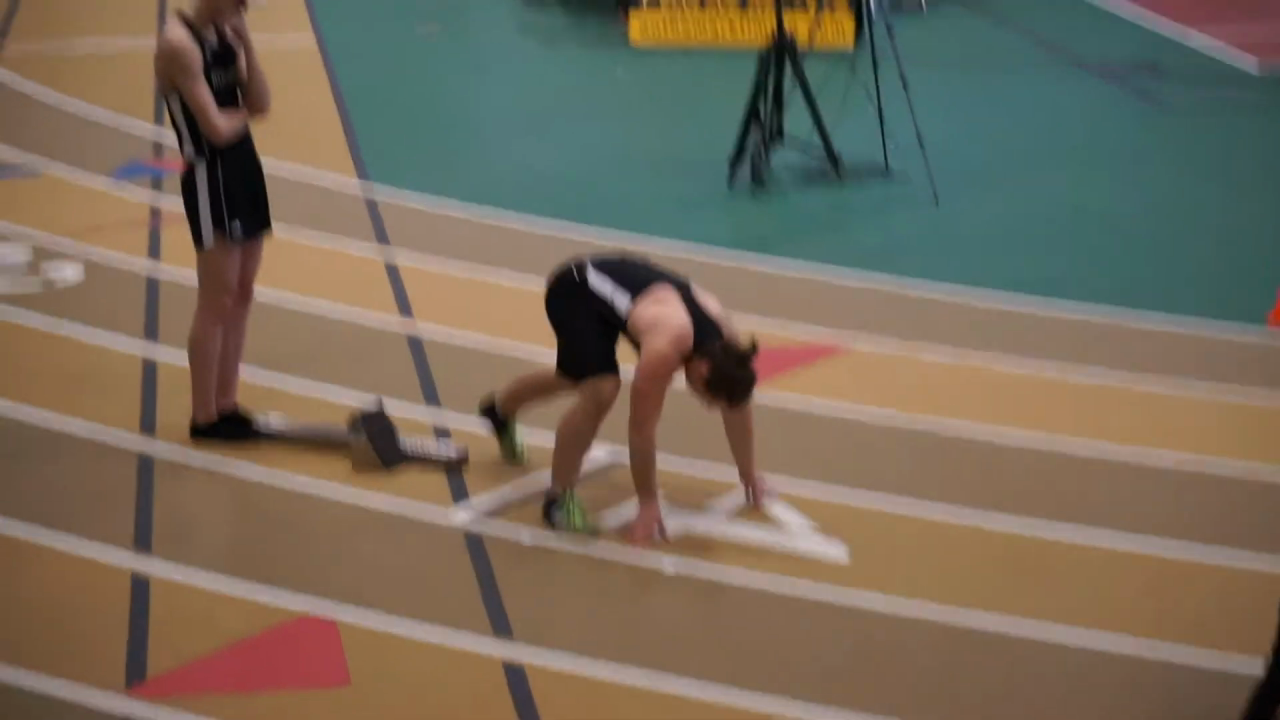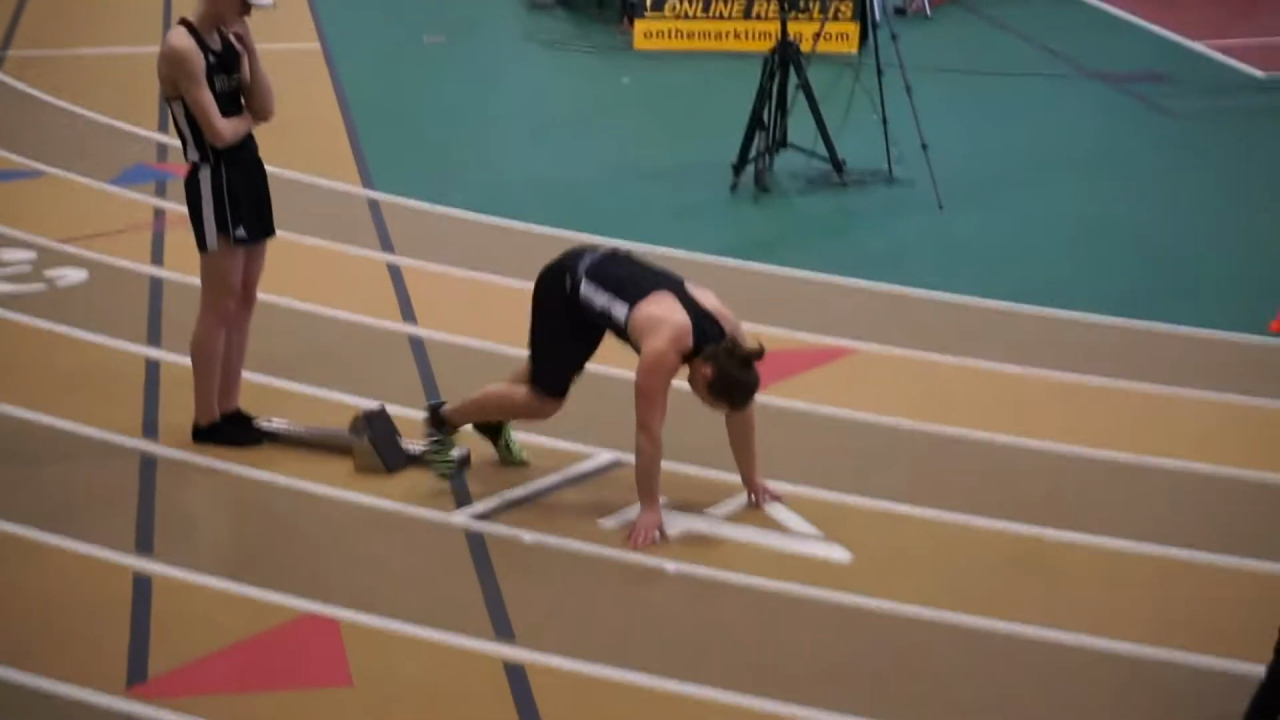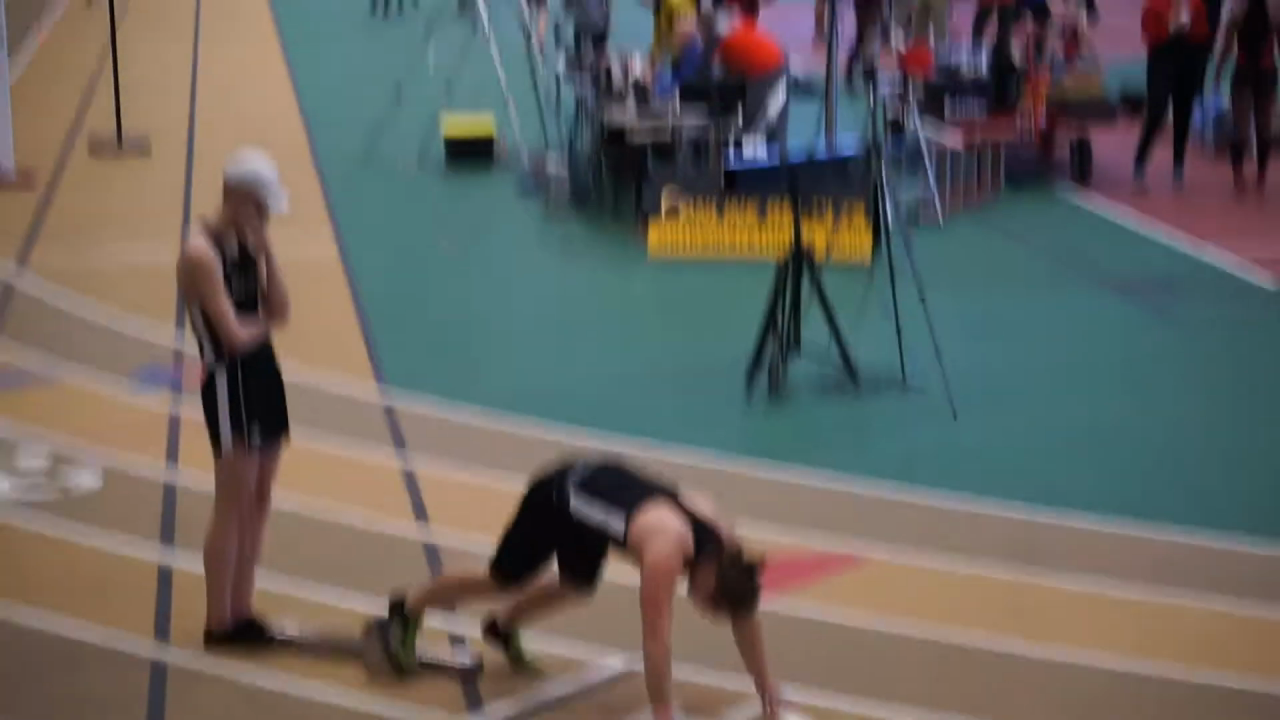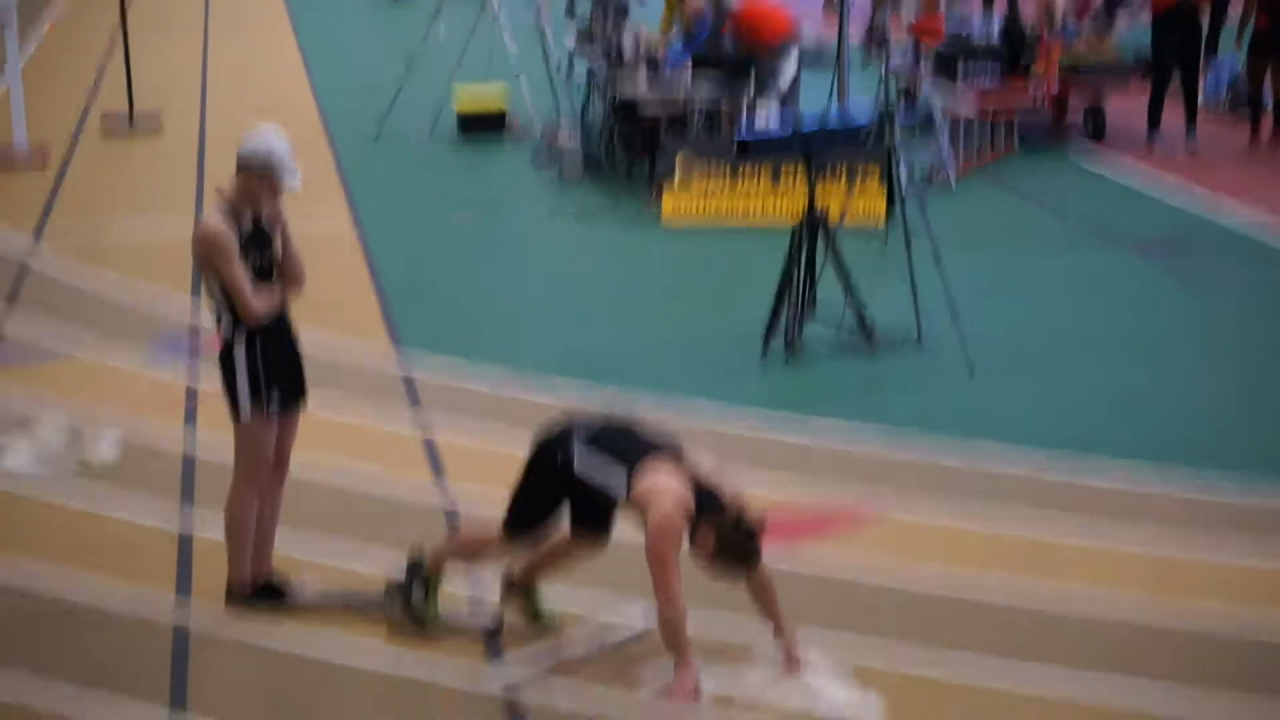
dt=0.3s
person 1, frame 1
left shoulder: (226, 36)
right shoulder: (179, 43)
left elbow: (260, 105)
right elbow: (217, 129)
left wrist: (247, 47)
right wrist: (244, 114)
left hip: (244, 168)
right hip: (211, 179)
left knee: (241, 297)
right knee: (217, 303)
left ankle: (226, 405)
right ankle: (204, 417)
person 1, frame 2
left shoulder: (230, 41)
right shoulder: (181, 48)
left elbow: (265, 109)
right elbow: (218, 133)
left wrist: (251, 55)
right wrist: (247, 121)
left hip: (248, 178)
right hip: (215, 187)
left knee: (243, 303)
right knee: (219, 308)
left ankle: (228, 409)
right ankle: (207, 419)
person 1, frame 3
left shoulder: (248, 246)
right shoulder: (200, 253)
left elbow: (279, 313)
right elbow: (235, 337)
left wrist: (268, 256)
right wrist: (263, 322)
left hip: (264, 375)
right hip: (232, 384)
left knee: (258, 502)
right knee: (233, 508)
left ankle: (241, 610)
right ankle: (219, 622)
person 1, frame 4
left shoulder: (262, 218)
right shoulder: (216, 229)
left elbow: (294, 283)
right elbow: (252, 307)
left wrist: (283, 230)
right wrist: (279, 290)
left hip: (280, 345)
right hip: (248, 353)
left knee: (277, 468)
right knee: (252, 473)
left ankle: (261, 572)
right ankle: (240, 582)
person 2, frame 1
left shoulder: (724, 337)
right shoulder: (666, 348)
left elbow: (737, 410)
right elbow: (641, 429)
left wrist: (750, 477)
right wrist: (648, 504)
left hip: (607, 282)
right hip: (574, 288)
left knee: (571, 379)
right knee: (601, 391)
left ankle: (499, 411)
right ankle: (558, 497)
person 2, frame 2
left shoulder: (726, 334)
right shoulder: (666, 345)
left elbow: (737, 411)
right elbow: (648, 430)
left wrist: (750, 478)
right wrist: (649, 509)
left hip: (601, 271)
right hip: (568, 285)
left knee: (552, 370)
right knee: (545, 401)
left ankle: (493, 421)
right ankle: (446, 418)
person 2, frame 3
left shoulder: (722, 541)
right shoulder: (667, 552)
left elbow: (743, 616)
right elbow: (656, 637)
left wrist: (764, 683)
left hip: (591, 490)
right hip: (559, 497)
left knee: (577, 588)
right knee: (500, 582)
left ankle: (504, 628)
right ankle: (405, 611)
person 2, frame 4
left shoulder: (727, 502)
right shoulder: (671, 511)
left elbow: (755, 571)
right elbow: (668, 595)
left wrist: (785, 637)
right wrist: (685, 669)
left hip: (600, 441)
right hip: (563, 453)
left knee: (590, 538)
right knee: (515, 534)
left ankle: (520, 583)
right ankle: (429, 570)
